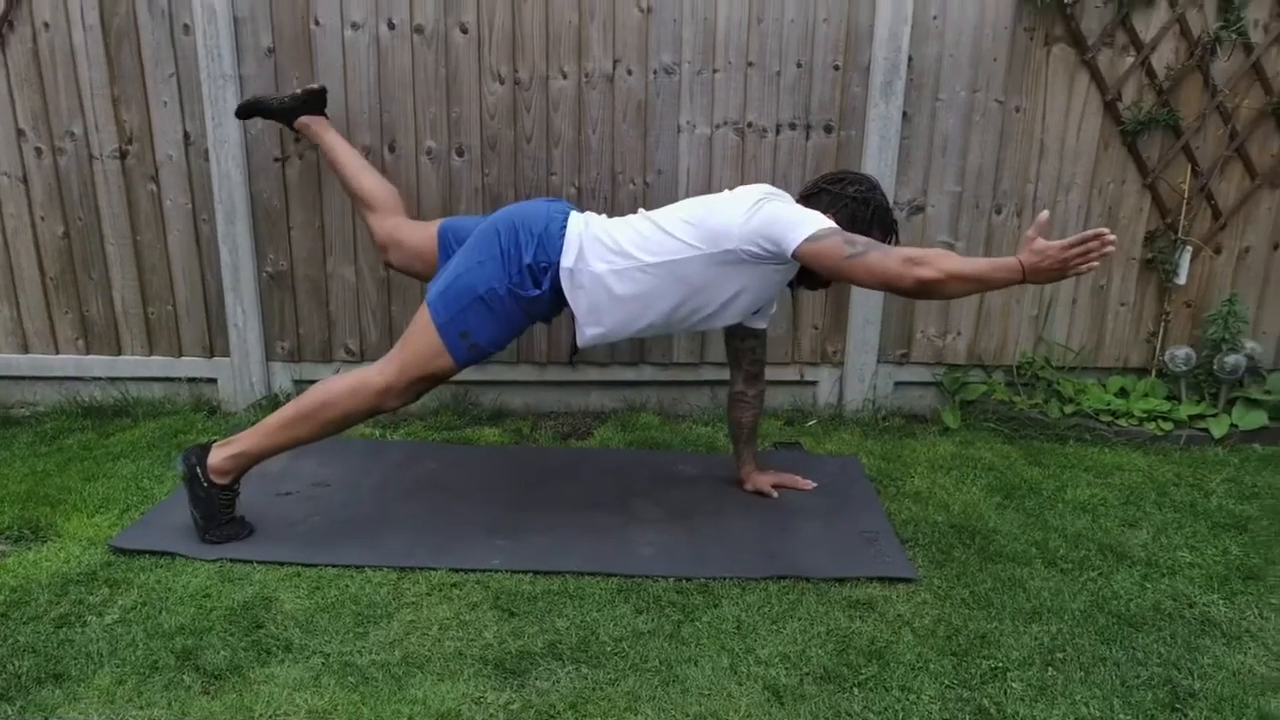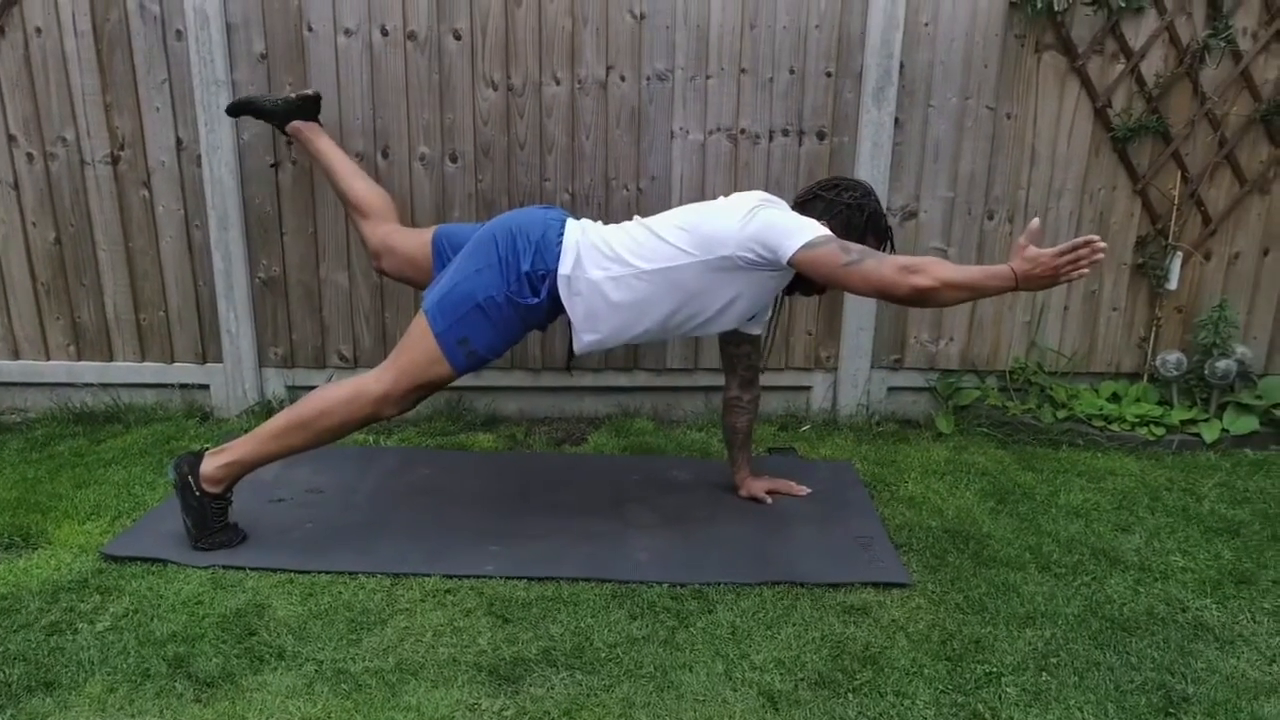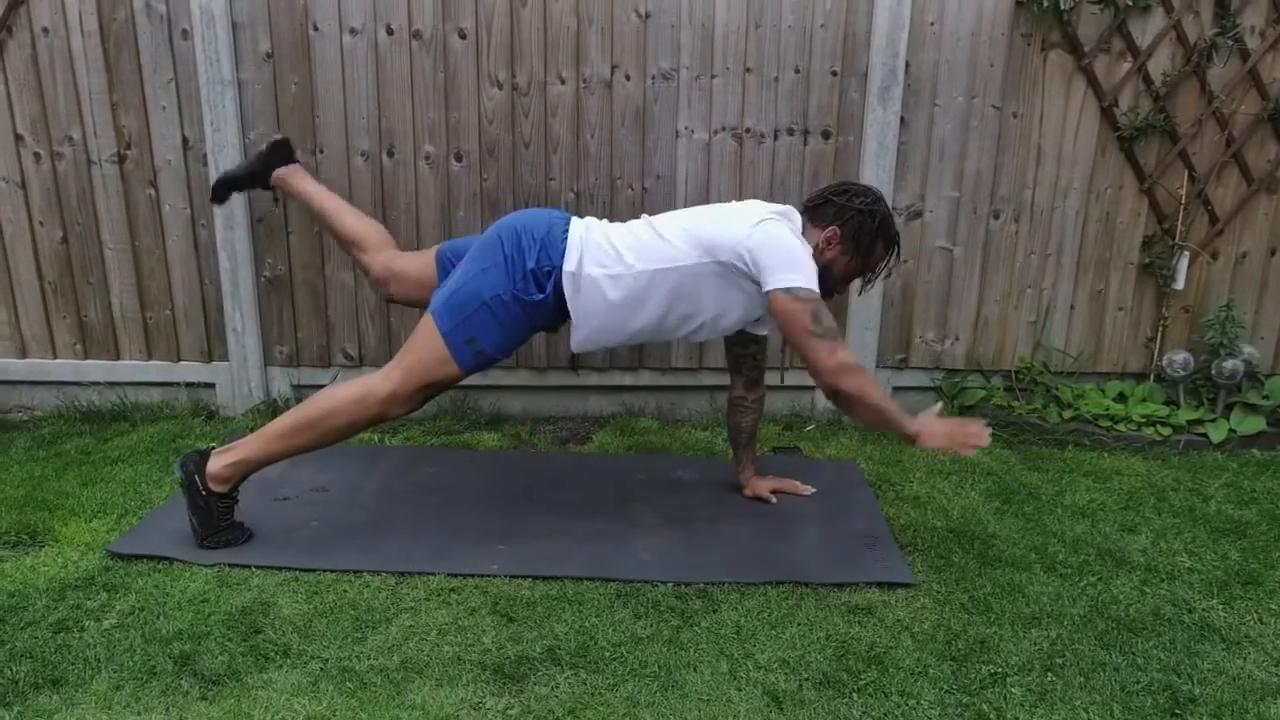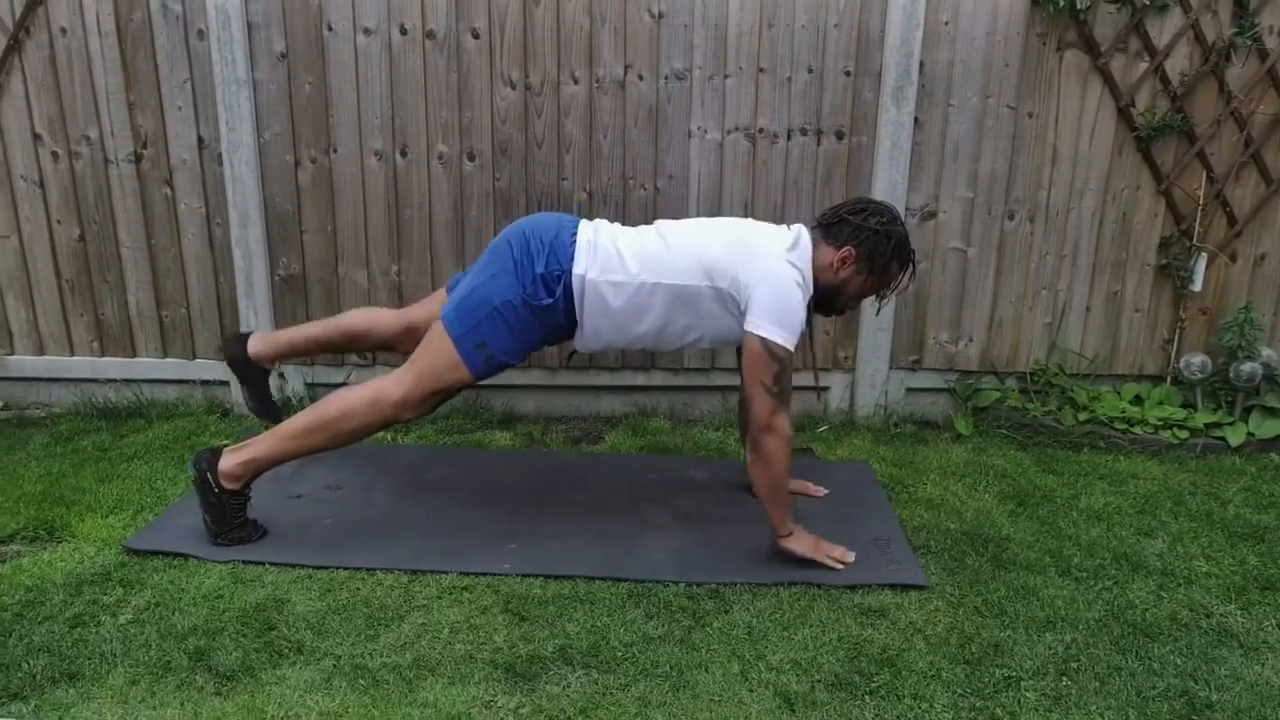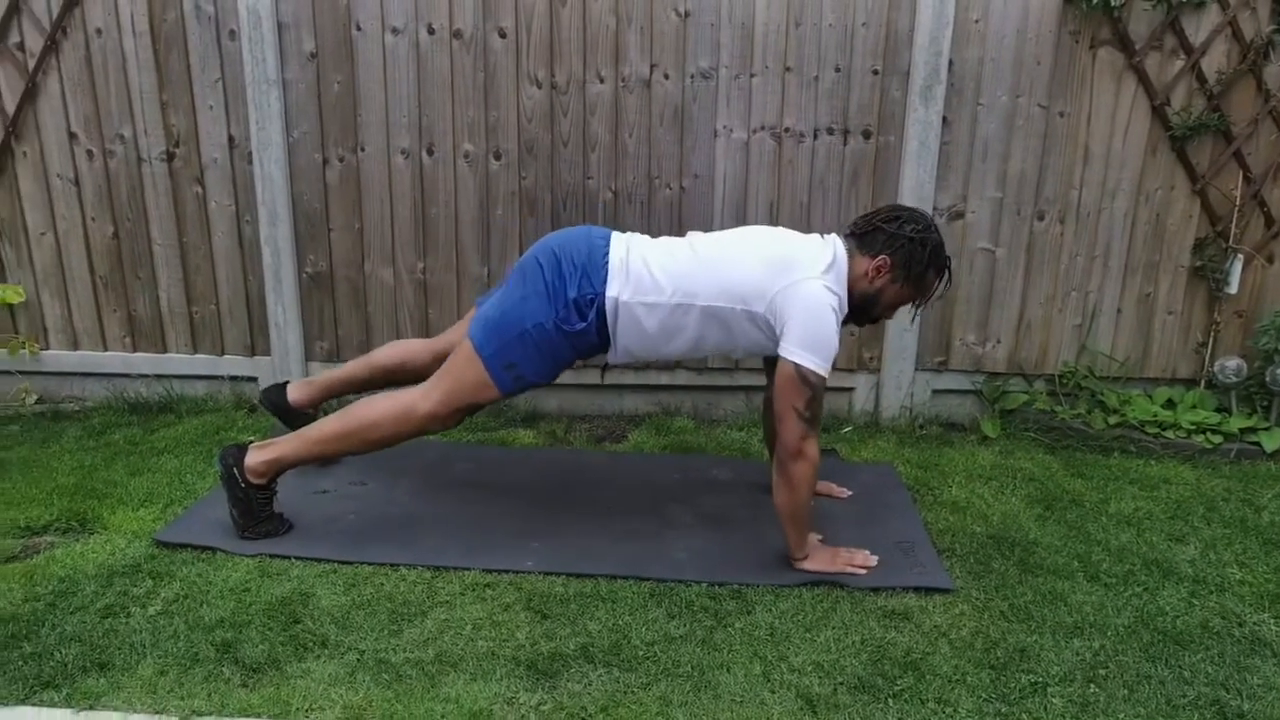
dt=0.3s
person 1, frame 1
left shoulder: (763, 273)
right shoulder: (773, 220)
left elbow: (746, 372)
right elbow: (911, 274)
left wrist: (749, 467)
right wrist: (1022, 267)
left hip: (543, 255)
right hip: (535, 254)
left knee: (395, 236)
right knee: (397, 379)
left ankle: (308, 118)
right ankle: (220, 463)
person 1, frame 2
left shoulder: (758, 280)
right shoulder: (772, 227)
left elbow: (741, 379)
right elbow: (906, 283)
left wrist: (744, 473)
right wrist: (1016, 275)
left hip: (537, 257)
right hip: (534, 261)
left knee: (387, 243)
right knee: (391, 389)
left ankle: (299, 126)
right ankle: (212, 471)
person 1, frame 3
left shoulder: (756, 277)
right shoulder: (780, 243)
left elbow: (749, 374)
right elbow: (830, 365)
left wrist: (748, 470)
right wrist: (917, 427)
left hip: (542, 259)
right hip: (536, 262)
left knee: (390, 272)
right knee: (399, 388)
left ankle: (279, 171)
right ankle: (217, 471)
person 1, frame 4
left shoulder: (775, 254)
right shoulder: (782, 279)
left elbow: (752, 395)
right elbow: (769, 416)
left wrist: (762, 474)
right wrist: (787, 530)
left hip: (553, 254)
right hip: (548, 268)
left knee: (399, 328)
right knee: (410, 392)
left ankle: (259, 349)
right ankle: (231, 469)
person 1, frame 5
left shoulder: (809, 259)
right shoulder: (819, 301)
left elbow: (777, 393)
right elbow: (798, 439)
left wrist: (792, 473)
right wrist: (804, 548)
left hip: (583, 266)
right hip: (580, 289)
left knee: (442, 352)
right knee: (438, 402)
left ankle: (298, 396)
right ankle: (257, 463)
